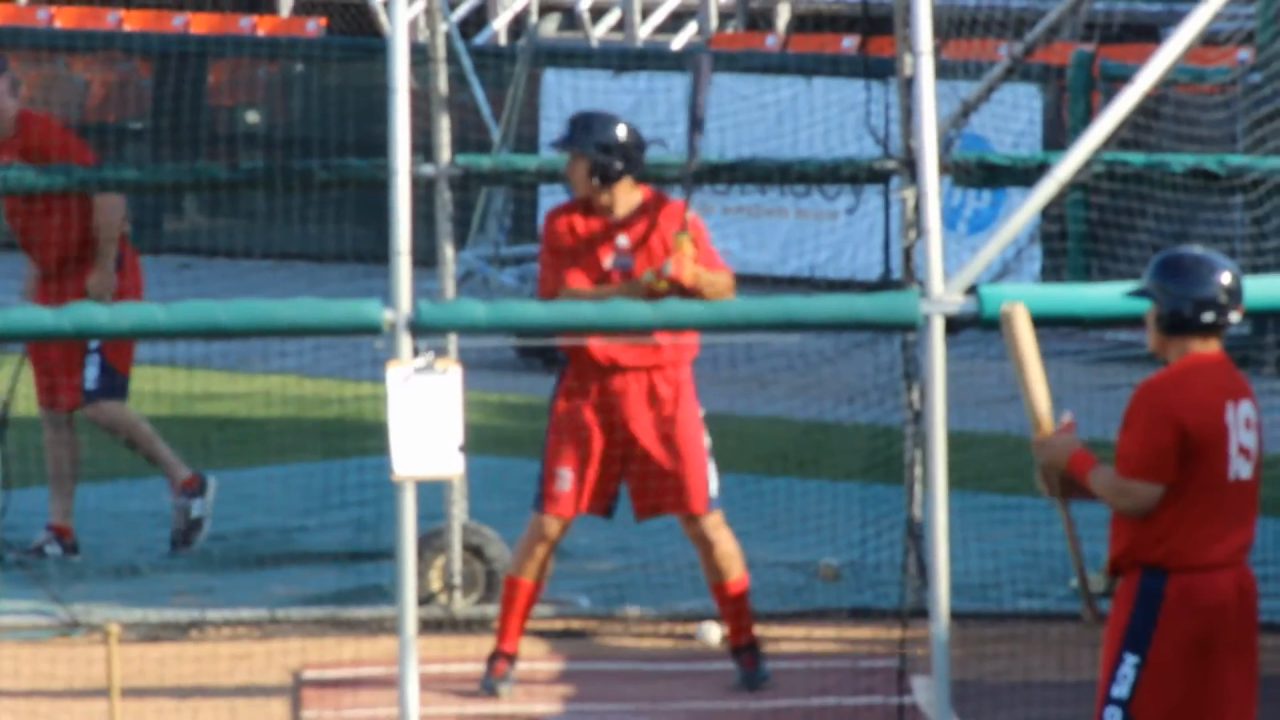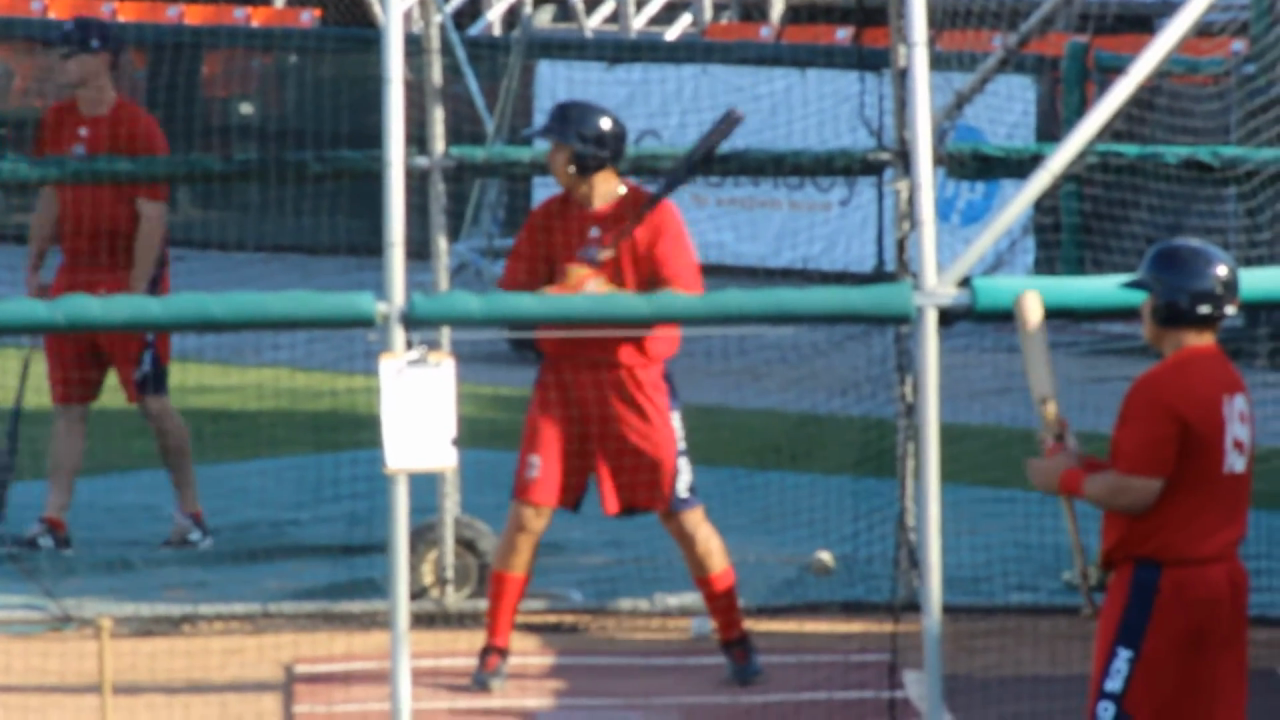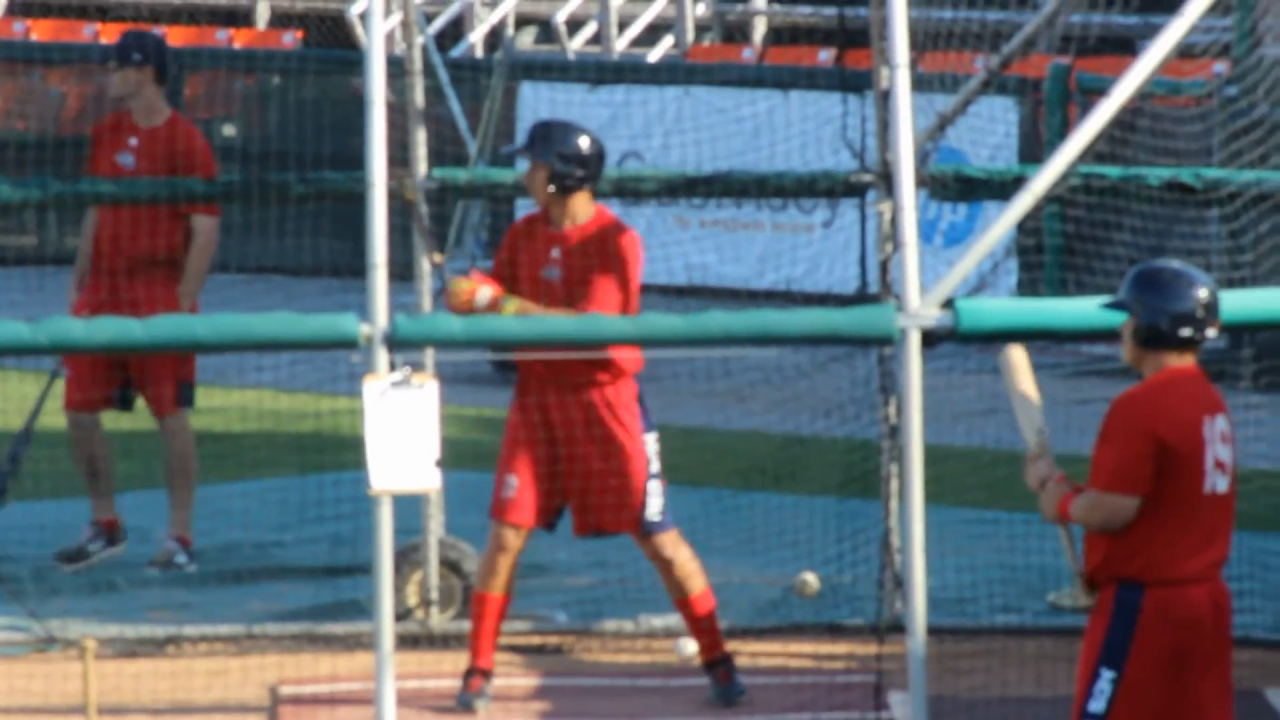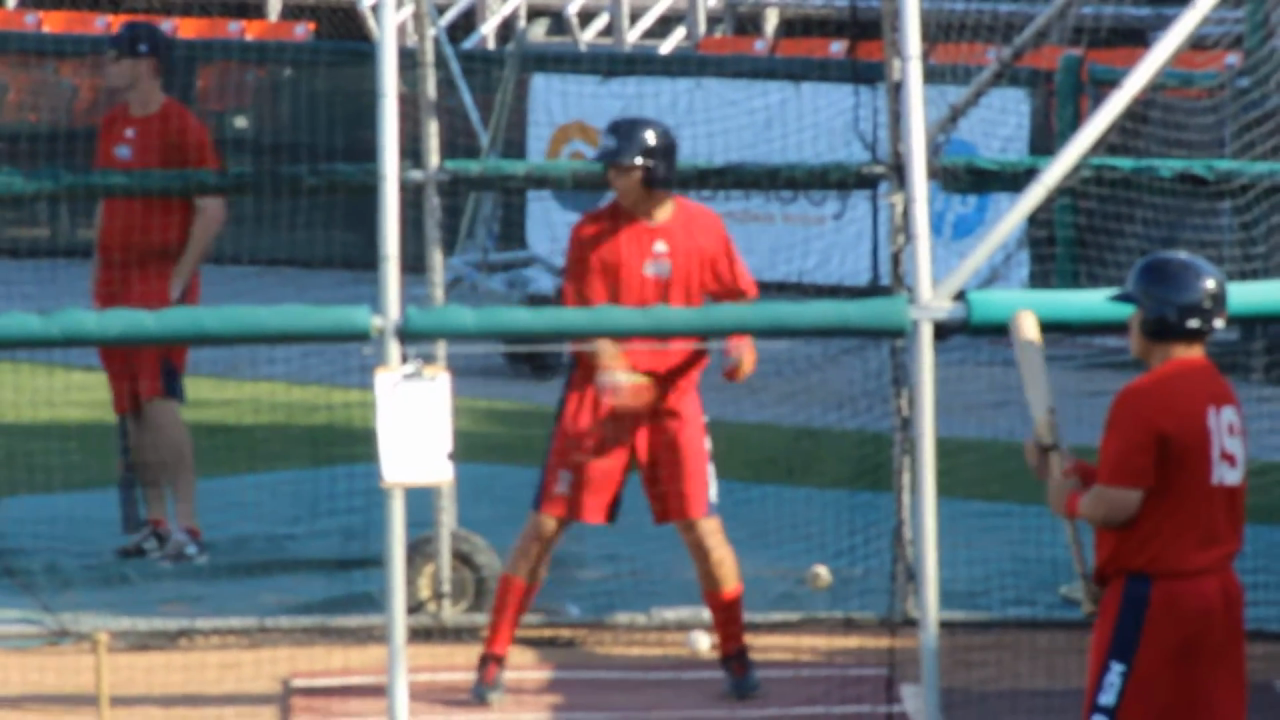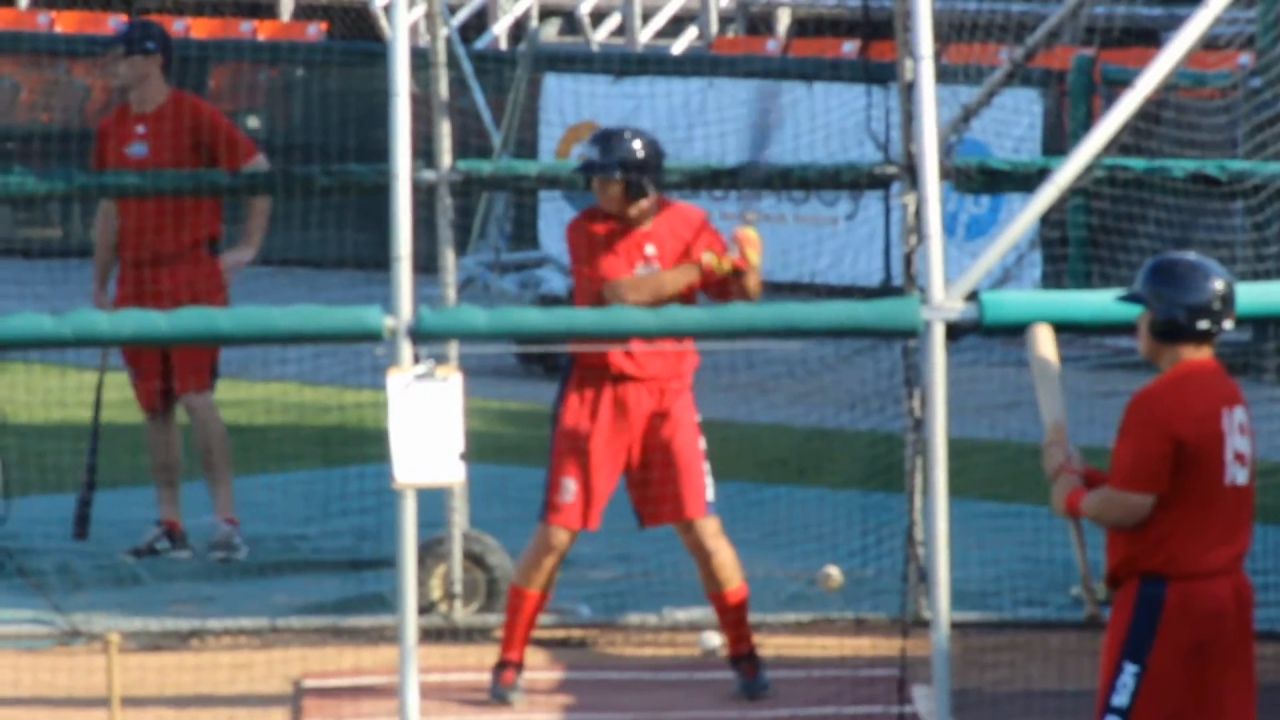
dt=0.5s
person 1, frame 1
left shoulder: (674, 216)
right shoulder: (562, 222)
left elbow: (723, 293)
right elbow: (567, 303)
left wrist: (688, 270)
right wrist: (645, 283)
left hip: (664, 384)
right hip: (589, 386)
left knee: (705, 519)
right knee: (548, 522)
left ankle: (745, 646)
right ankle: (504, 651)
person 1, frame 2
left shoulder: (655, 215)
right shoulder: (546, 217)
left elbow: (684, 297)
right elbow: (512, 294)
left wrist: (607, 293)
right wrist: (548, 294)
left hip: (634, 380)
right hip: (563, 377)
left knee: (683, 515)
right knee: (527, 515)
left ankle: (735, 639)
right ankle: (495, 646)
person 1, frame 3
left shoulder: (614, 241)
right shoulder: (523, 233)
right elbow: (502, 303)
left wrist: (504, 304)
right wrist: (472, 298)
left hip: (605, 401)
right hip: (537, 398)
left knee: (657, 536)
right knee: (505, 534)
left ankle: (717, 659)
right ankle: (479, 668)
person 1, frame 4
left shoulder: (704, 226)
right shoulder: (592, 233)
left elbow: (738, 296)
left wrist: (741, 343)
right wrist: (611, 368)
left hip: (674, 392)
right hip: (600, 391)
left knee: (703, 526)
right knee: (547, 521)
left ankle: (734, 653)
right ankle: (494, 655)
person 1, frame 5
left shoulder: (688, 222)
right shoulder: (585, 231)
left elbow: (743, 289)
right elbow: (621, 294)
left wrist: (747, 263)
right wrist: (704, 265)
left hip: (667, 394)
right hip: (595, 396)
left knee: (702, 528)
right knee: (555, 531)
left ankle: (744, 654)
right ankle: (510, 659)
person 2, frame 1
left shoulder: (41, 133)
left elbow: (108, 193)
left wrist: (104, 267)
left hip: (96, 282)
right hip: (55, 282)
left knee: (98, 405)
right knee: (53, 412)
left ankle: (186, 484)
right ankle: (60, 532)
person 2, frame 2
left shoulder: (140, 128)
right shoulder: (55, 122)
left elbow: (154, 218)
left wrist: (135, 297)
right wrist: (34, 266)
left hip: (132, 279)
right hip: (75, 277)
left knee: (153, 402)
right knee: (68, 403)
left ankle: (193, 517)
right ankle: (54, 523)
person 2, frame 3
left shoulder: (187, 142)
right shoulder: (105, 133)
left elbow: (206, 231)
right elbow: (96, 212)
left wrist: (182, 305)
right wrist: (78, 282)
left hip: (159, 294)
right hip: (104, 290)
left knee: (172, 417)
right knee: (79, 408)
left ankle: (180, 541)
right ankle: (104, 526)
person 2, frame 4
left shoulder: (181, 127)
right shoulder: (109, 126)
left elbow: (213, 209)
right elbow: (106, 205)
left wrist: (179, 280)
right wrist: (97, 282)
left hip: (162, 281)
right hip: (115, 282)
left knee: (160, 403)
right knee: (132, 408)
left ankle: (187, 530)
right ankle: (155, 526)
person 2, frame 5
left shoulder: (195, 115)
right shoulder: (110, 128)
left elbow: (259, 171)
right elbow: (109, 211)
left wrist: (249, 245)
right wrist: (99, 286)
left hip: (192, 275)
right hip: (137, 281)
left knee: (195, 397)
right knee: (155, 405)
left ankle: (226, 522)
right ankle: (170, 527)
person 3, frame 1
left shoulder: (1164, 392)
right shoulder: (1238, 387)
left elbow: (1135, 496)
left wrist: (1072, 458)
right wrist: (1080, 484)
left hip: (1167, 589)
right hip: (1230, 585)
person 3, frame 2
left shoulder: (1162, 385)
right shoulder: (1228, 380)
left elbow: (1135, 492)
left wrist: (1066, 479)
right wrist: (1083, 465)
left hip: (1160, 583)
right hip: (1220, 579)
person 3, frame 3
left shoulder: (1141, 405)
right shoulder: (1210, 401)
left elbow: (1111, 512)
left wrist: (1063, 504)
right wrist: (1062, 486)
left hip: (1142, 604)
right hip: (1204, 598)
person 3, frame 4
left shoulder: (1145, 398)
right shoulder: (1220, 392)
left elbow: (1116, 505)
left wrist: (1070, 499)
right wrist: (1076, 470)
left hip: (1151, 597)
right hip: (1216, 592)
person 3, frame 5
left shoulder: (1158, 401)
right shoulder: (1226, 393)
left elbow: (1127, 508)
left wrist: (1072, 497)
right wrist: (1083, 474)
left hip: (1164, 598)
right hip: (1225, 592)
